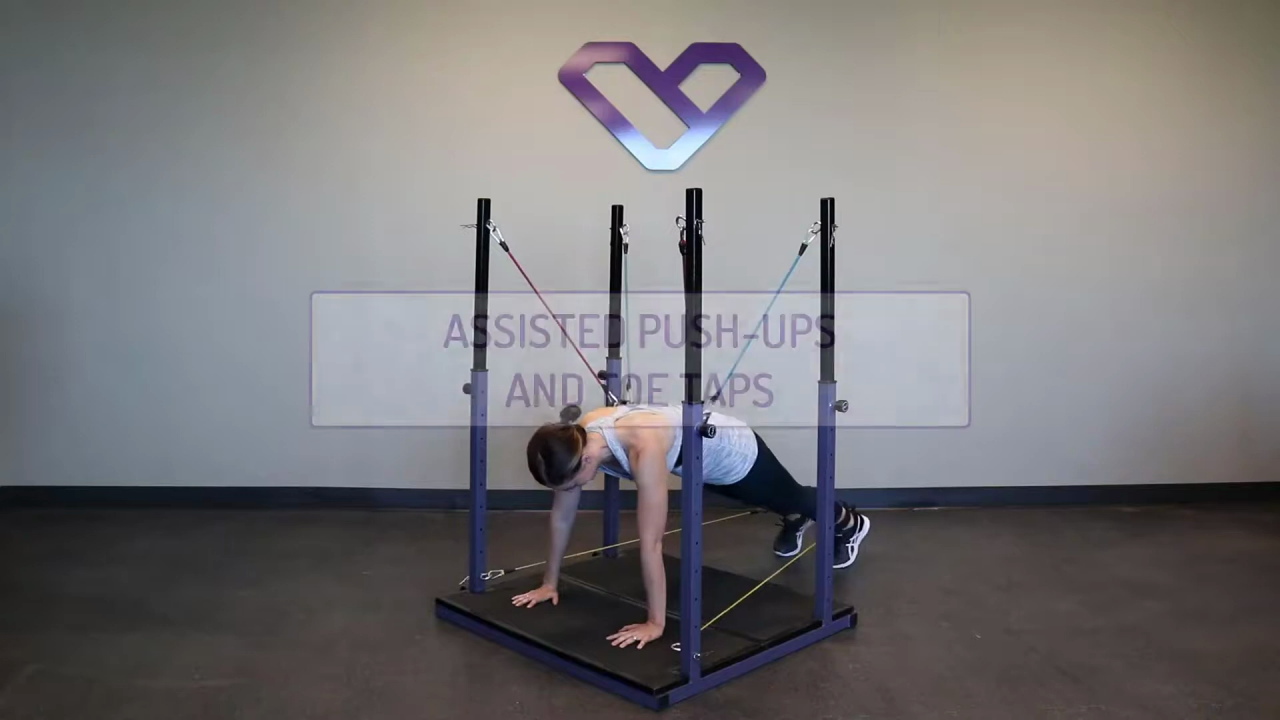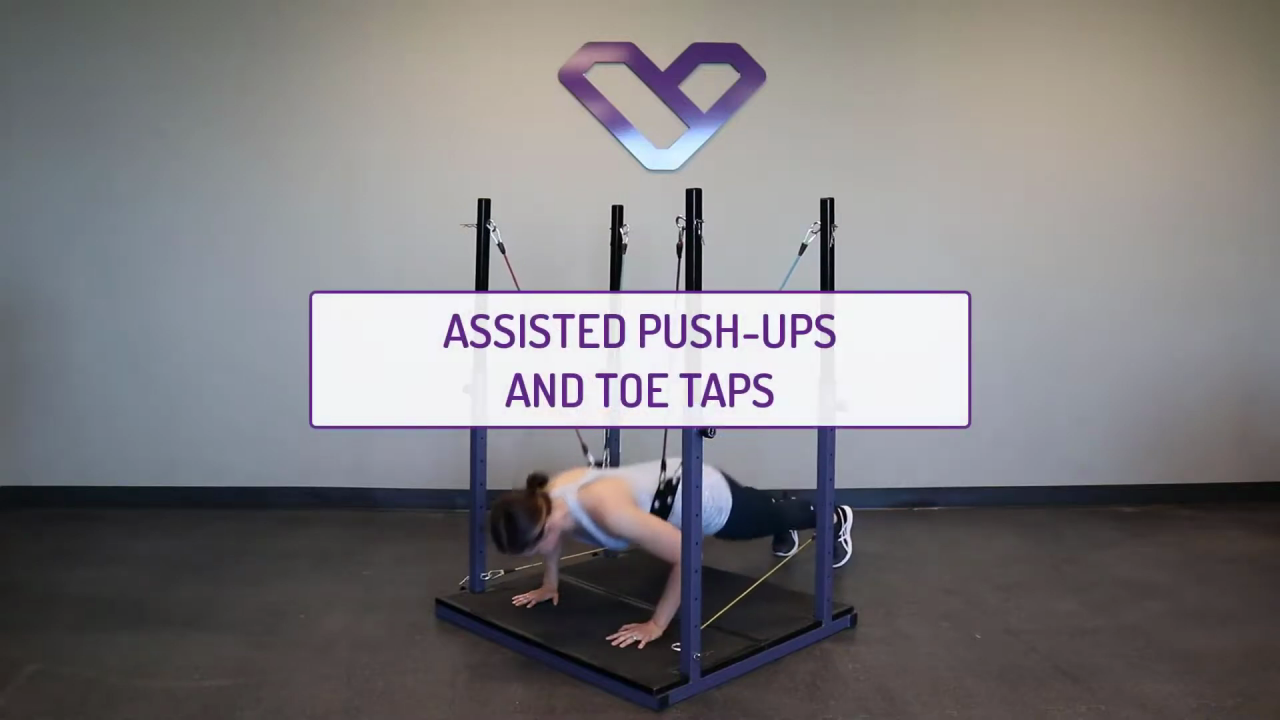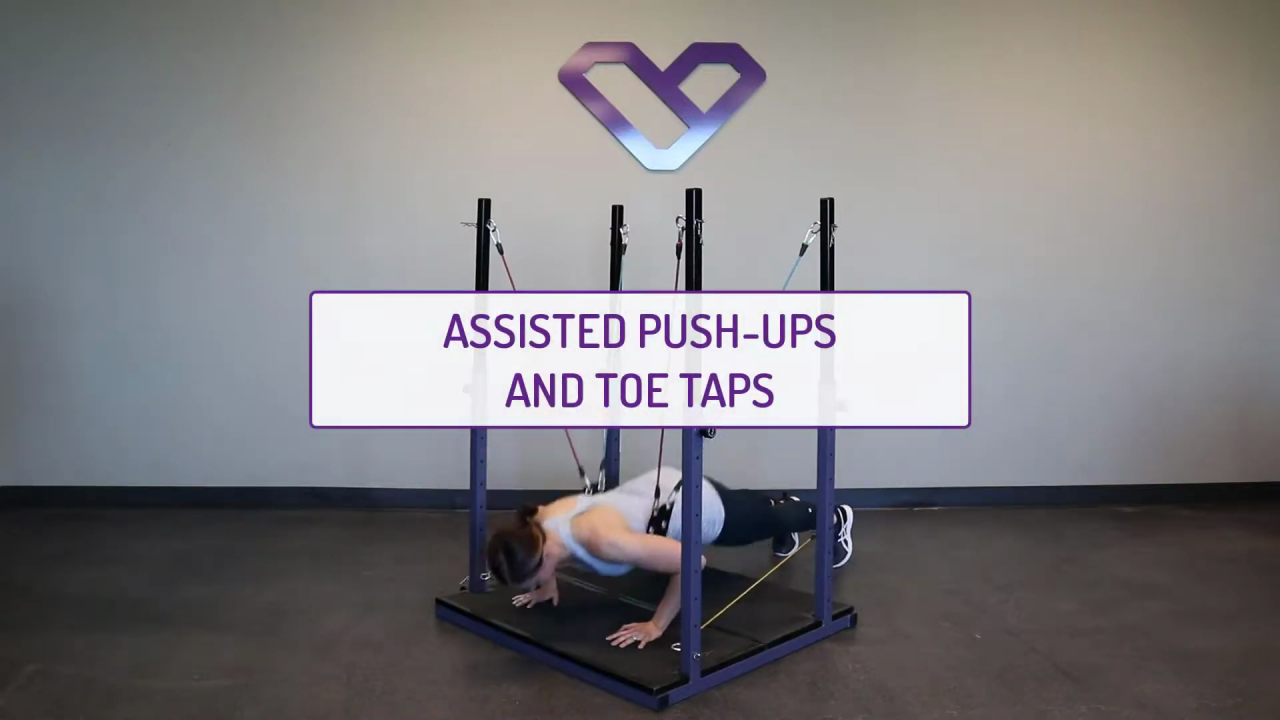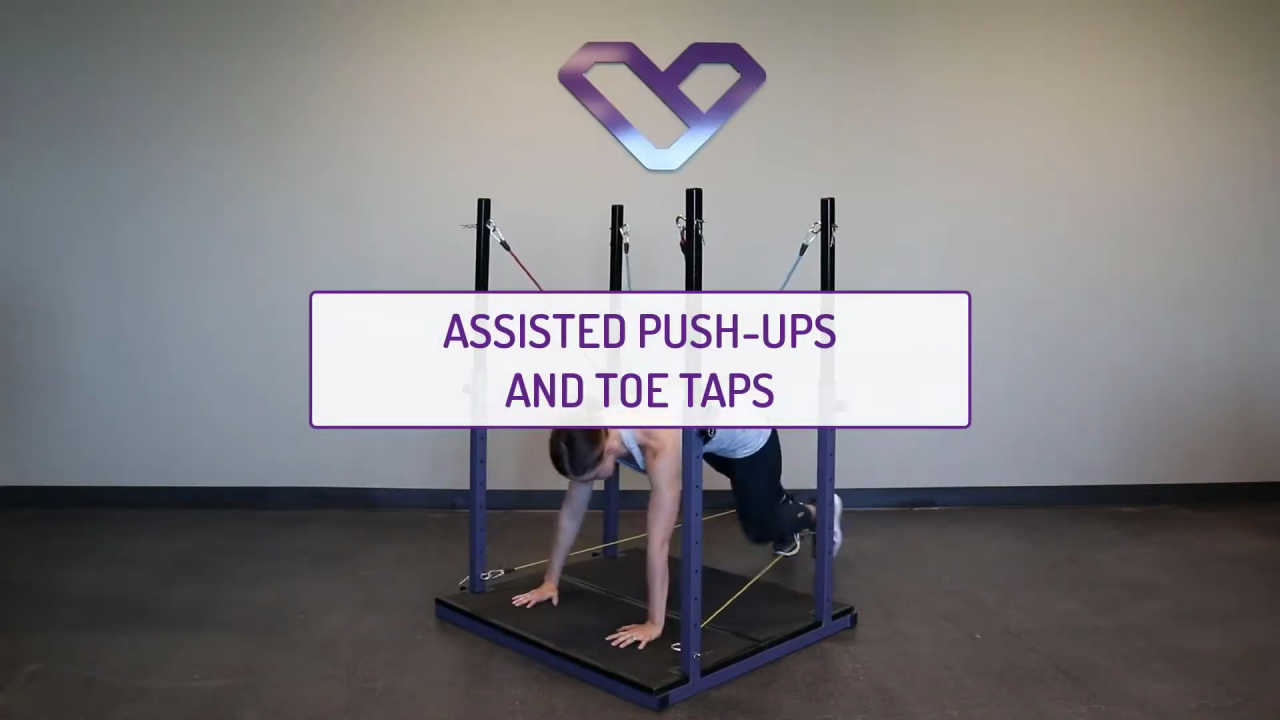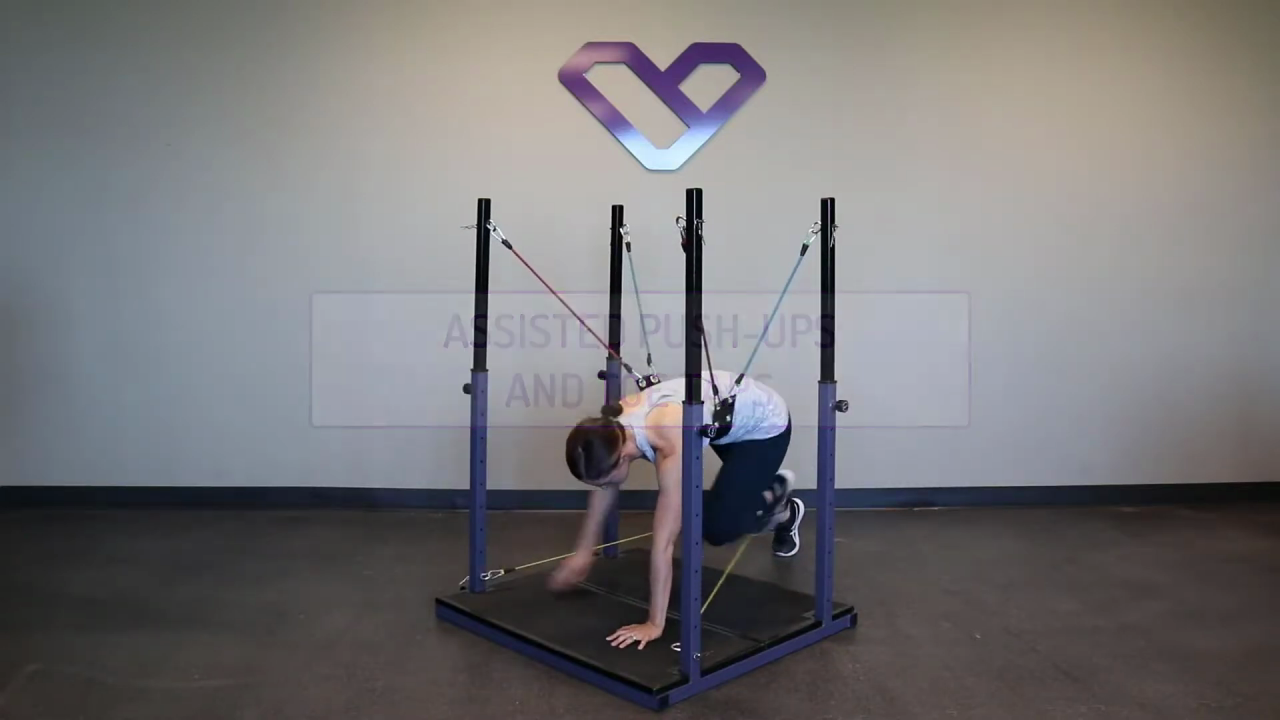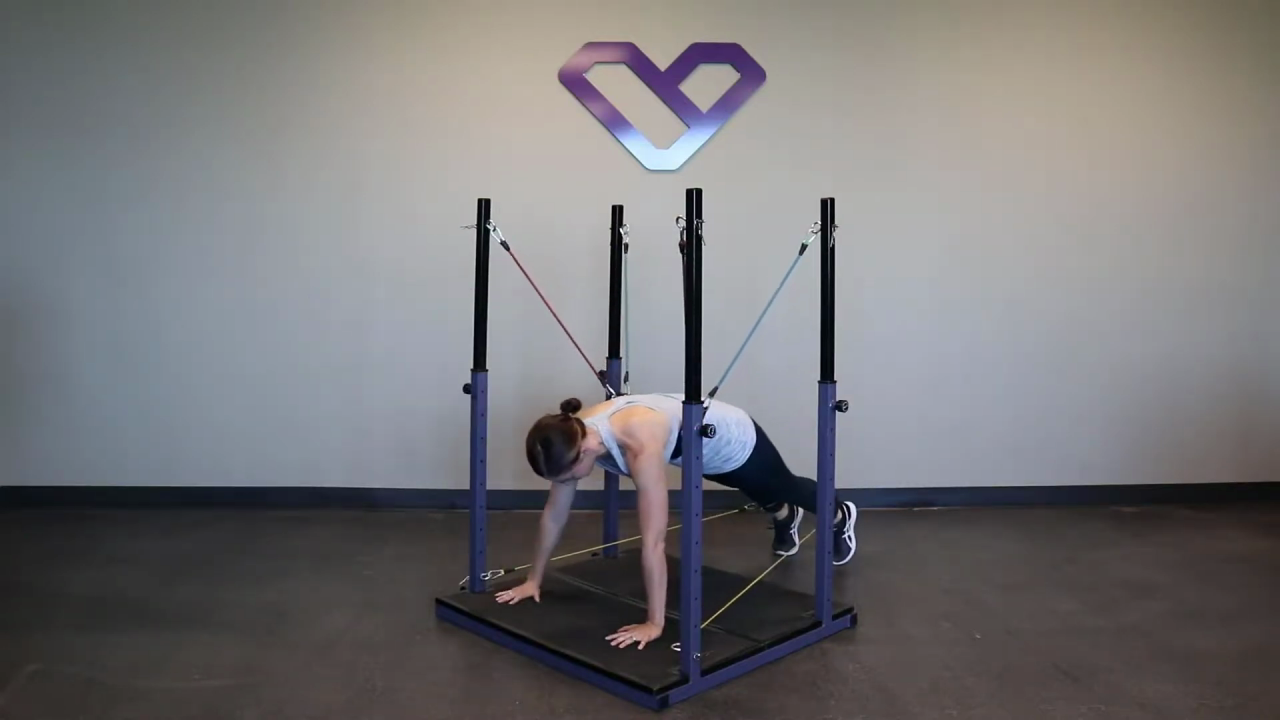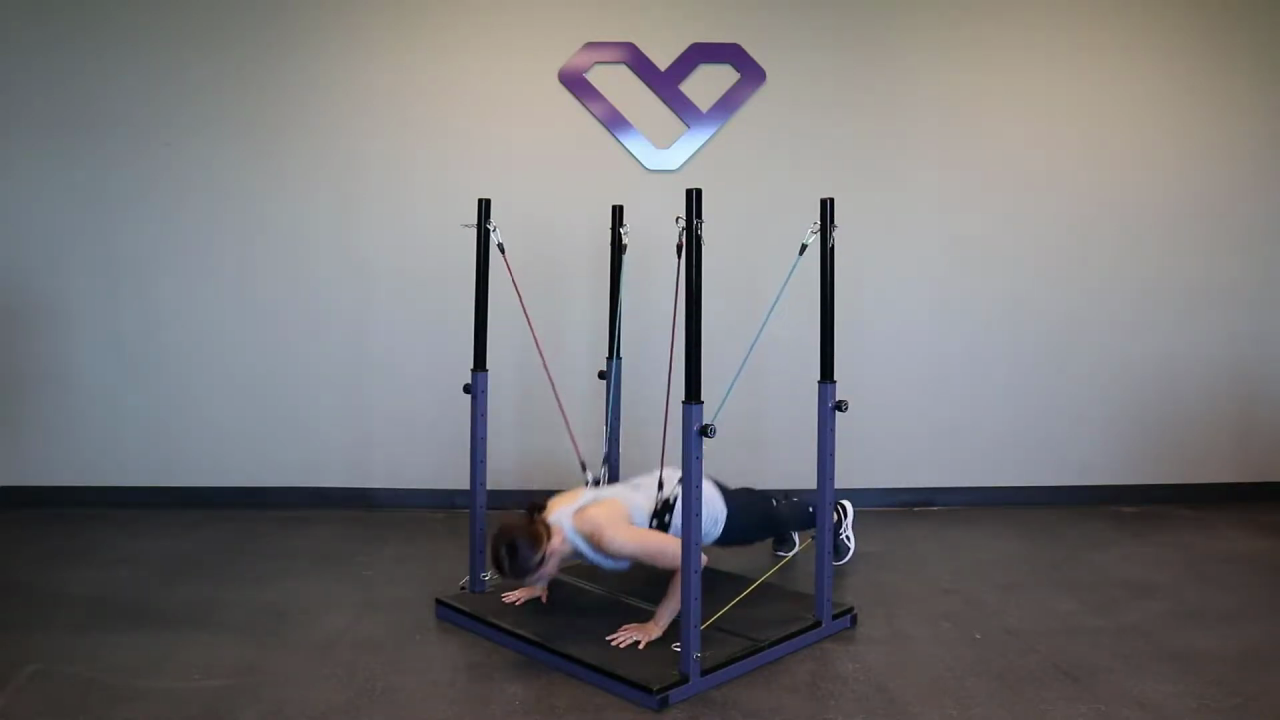
dt=0.7s
person 1, frame 1
left shoulder: (642, 450)
right shoulder: (574, 442)
left elbow: (650, 543)
right elbow: (561, 514)
left wrist: (655, 623)
right wrist: (549, 583)
left hip: (732, 450)
right hip: (697, 450)
left knee: (792, 496)
left ankle: (849, 523)
right ankle: (795, 522)
person 1, frame 2
left shoulder: (606, 510)
right shoulder: (547, 499)
left elbow: (685, 554)
left wrist: (656, 625)
right wrist: (549, 584)
left hip: (706, 498)
right hip: (666, 484)
left knee: (776, 518)
left ankle: (835, 520)
right ankle: (782, 501)
person 1, frame 3
left shoulder: (601, 539)
right shoulder: (539, 525)
left wrist: (655, 626)
right wrist: (547, 586)
left hip: (699, 506)
right hip: (660, 488)
left knee: (774, 519)
left ankle: (836, 519)
right ankle: (780, 500)
person 1, frame 4
left shoulder: (659, 446)
right shoulder: (593, 438)
left elbow: (658, 542)
right elbow: (571, 510)
left wrist: (654, 623)
right wrist: (550, 581)
left hip: (747, 430)
right hip: (709, 431)
left knee: (761, 527)
right knee: (753, 494)
left ankle: (821, 515)
right ankle: (789, 507)
person 1, frame 5
left shoulder: (670, 444)
right shoulder: (613, 429)
left elbow: (664, 543)
right elbow: (604, 486)
left wrist: (655, 624)
right wrist: (586, 548)
left hip: (762, 420)
left knee: (717, 526)
right knee: (751, 477)
left ankle: (774, 495)
right ankle: (785, 512)
person 1, frame 6
left shoulder: (638, 445)
right shoulder: (572, 435)
left elbow: (653, 541)
right elbow: (554, 513)
left wrist: (654, 623)
right wrist: (533, 579)
left hip: (731, 438)
left knee: (783, 486)
right knee: (757, 489)
left ankle: (840, 517)
right ankle: (786, 518)
person 1, frame 7
left shoulder: (603, 535)
right shoulder: (547, 519)
left wrist: (657, 625)
right wrist: (537, 586)
left hip: (702, 509)
right hip: (657, 491)
left knee: (773, 519)
right knee: (747, 504)
left ankle: (835, 517)
right ankle: (781, 500)
